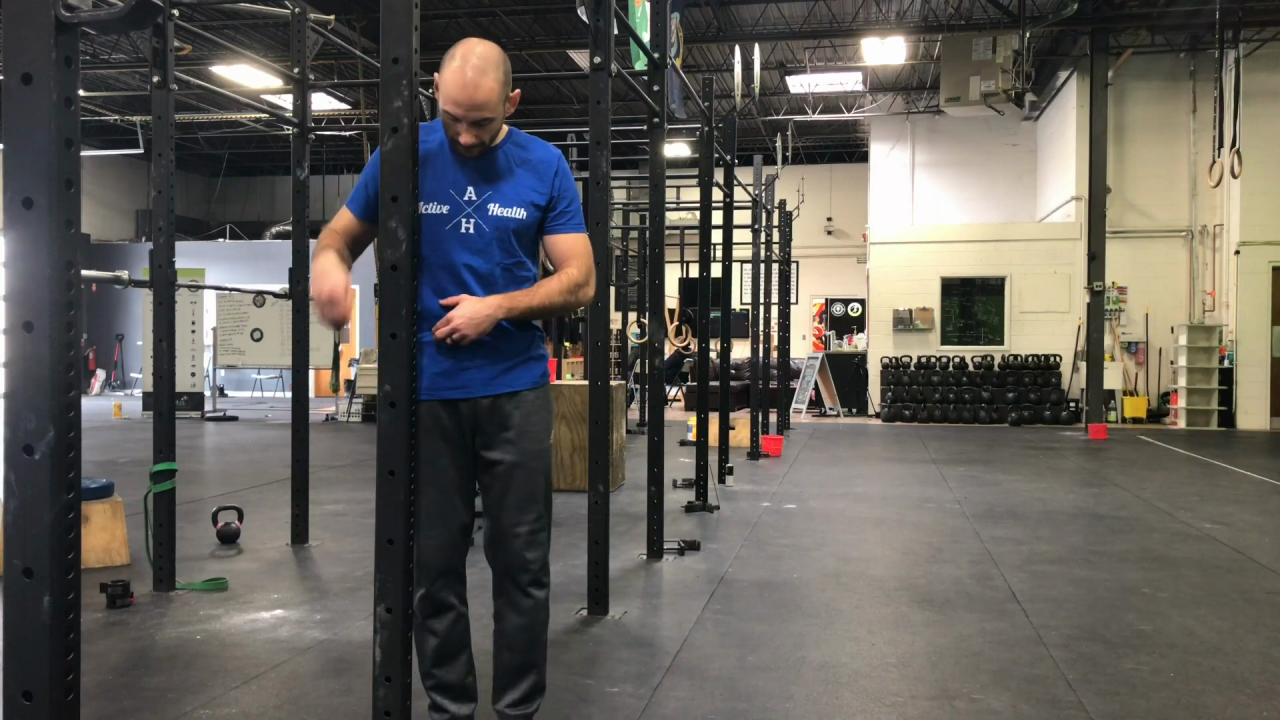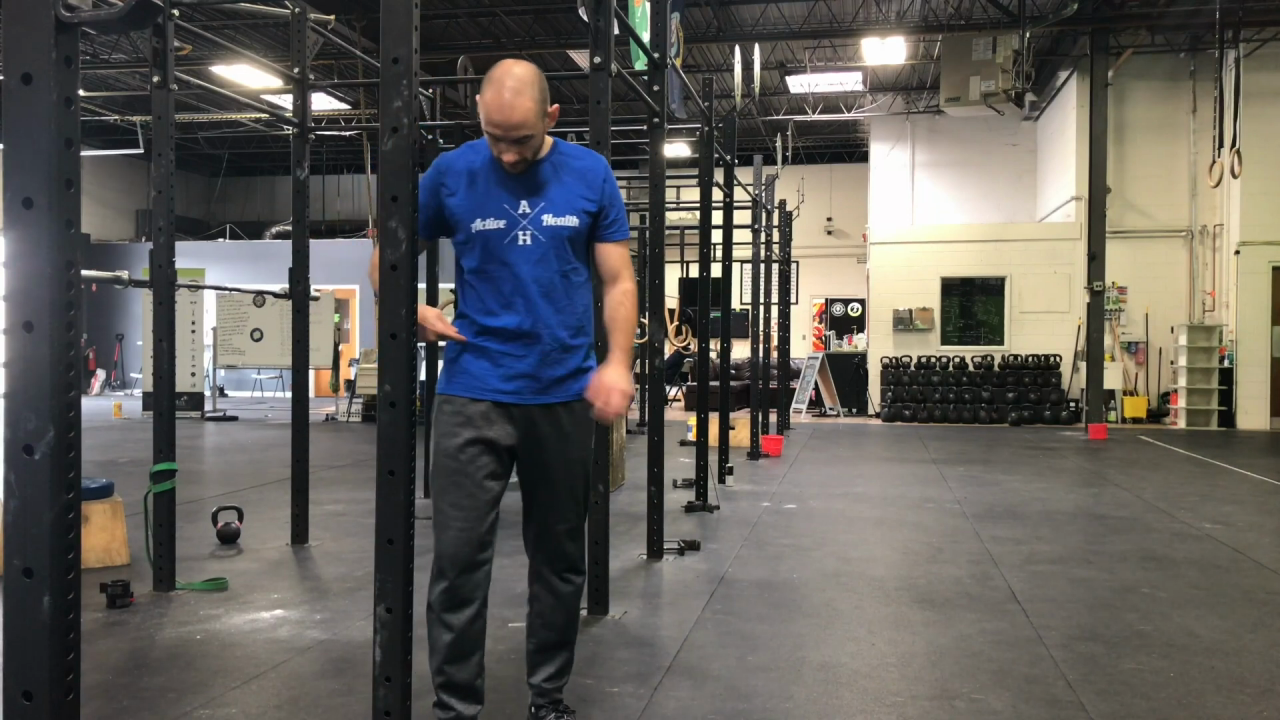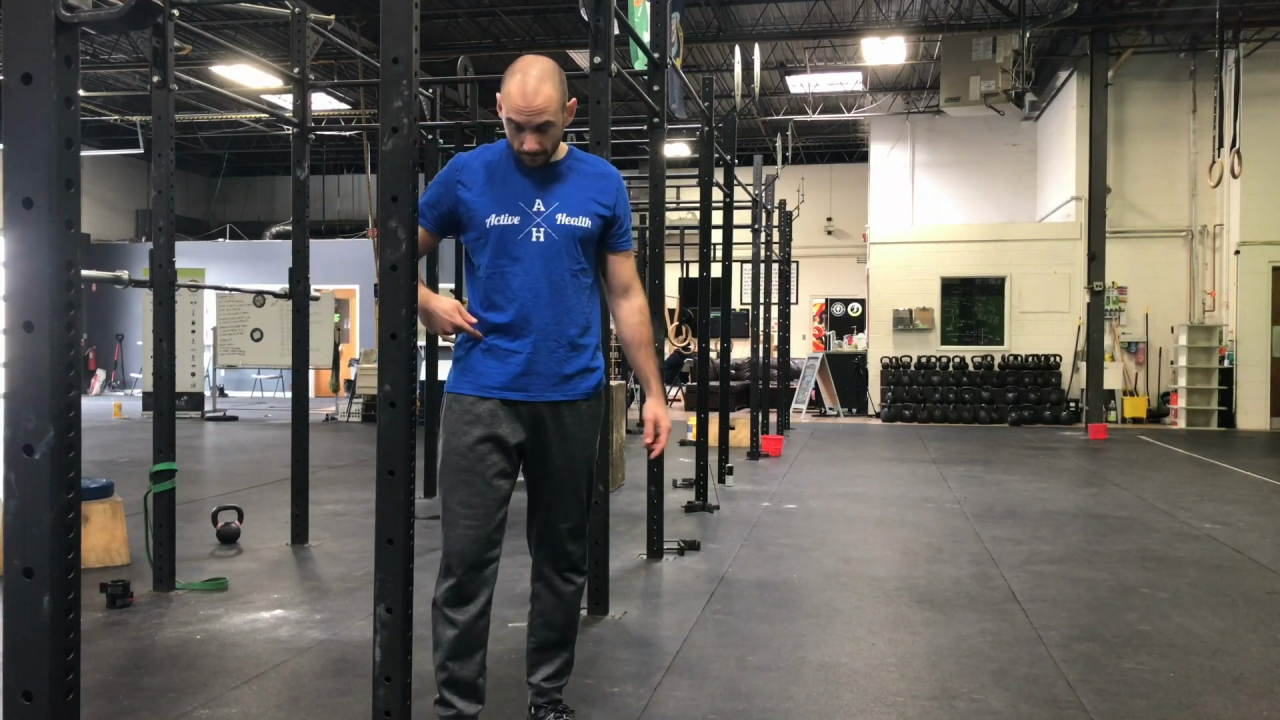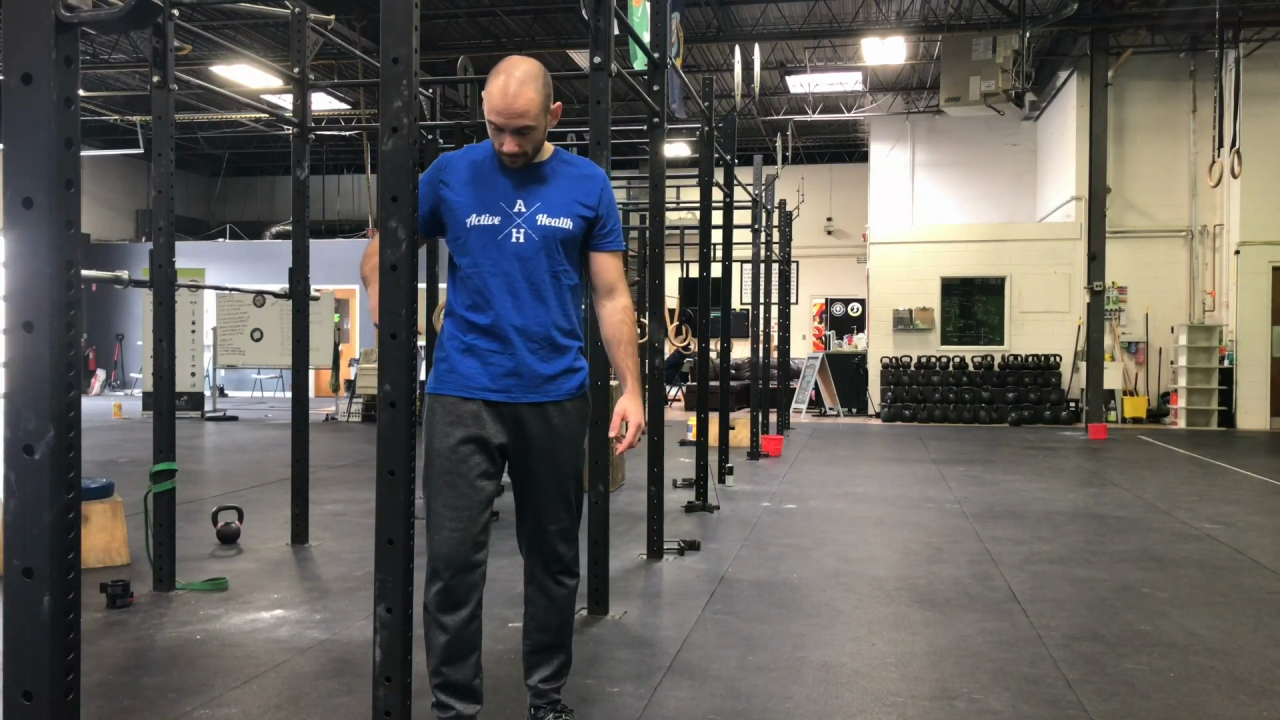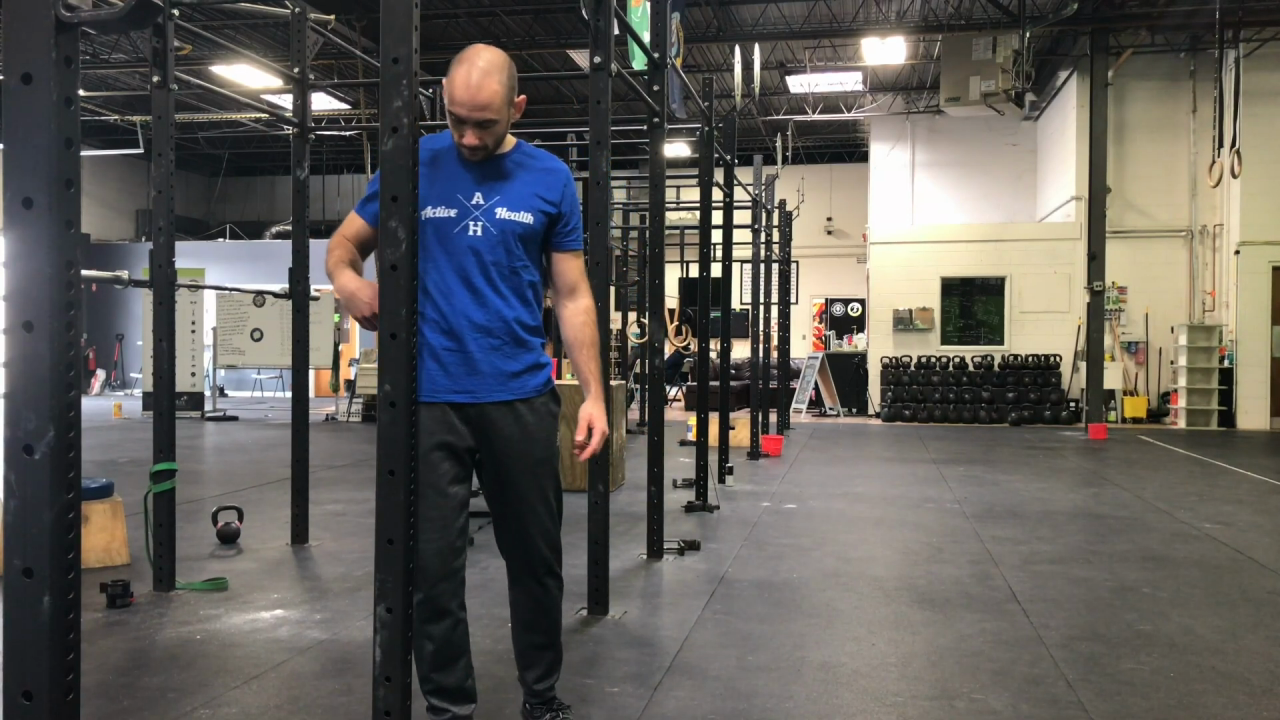
dt=1s
person 1, frame 1
left shoulder: (545, 166)
left elbow: (579, 281)
right elbow: (338, 237)
left wrist: (496, 308)
right wrist: (327, 262)
left hip: (514, 388)
right hip: (424, 389)
left knee: (521, 561)
right knee: (433, 562)
person 1, frame 2
left shoulder: (591, 174)
right shoulder: (451, 174)
left elbow: (618, 280)
right elbow: (388, 254)
left wrist: (617, 363)
right wrist: (409, 311)
left hip: (562, 395)
right hip: (473, 391)
left knee: (559, 556)
right knee: (459, 558)
person 1, frame 3
left shoulder: (603, 183)
right shoulder: (466, 175)
left elbow: (626, 295)
left wrist: (653, 390)
right wrist: (428, 303)
left hip: (572, 396)
right hip: (481, 393)
left knee: (562, 555)
right knee: (467, 557)
person 1, frame 4
left shoulder: (588, 184)
right shoulder: (450, 174)
left elbow: (611, 295)
right elbow: (380, 251)
left wrist: (630, 388)
right wrist: (384, 301)
left hip: (555, 396)
right hip: (462, 393)
left knee: (553, 556)
right knee: (453, 558)
person 1, frame 5
left shoulder: (551, 179)
right shoulder: (412, 166)
left elbow: (572, 295)
right elbow: (345, 243)
left wrist: (594, 395)
right wrist: (348, 280)
left hip: (521, 396)
right hip: (427, 397)
left knee: (535, 556)
right knee: (432, 566)
